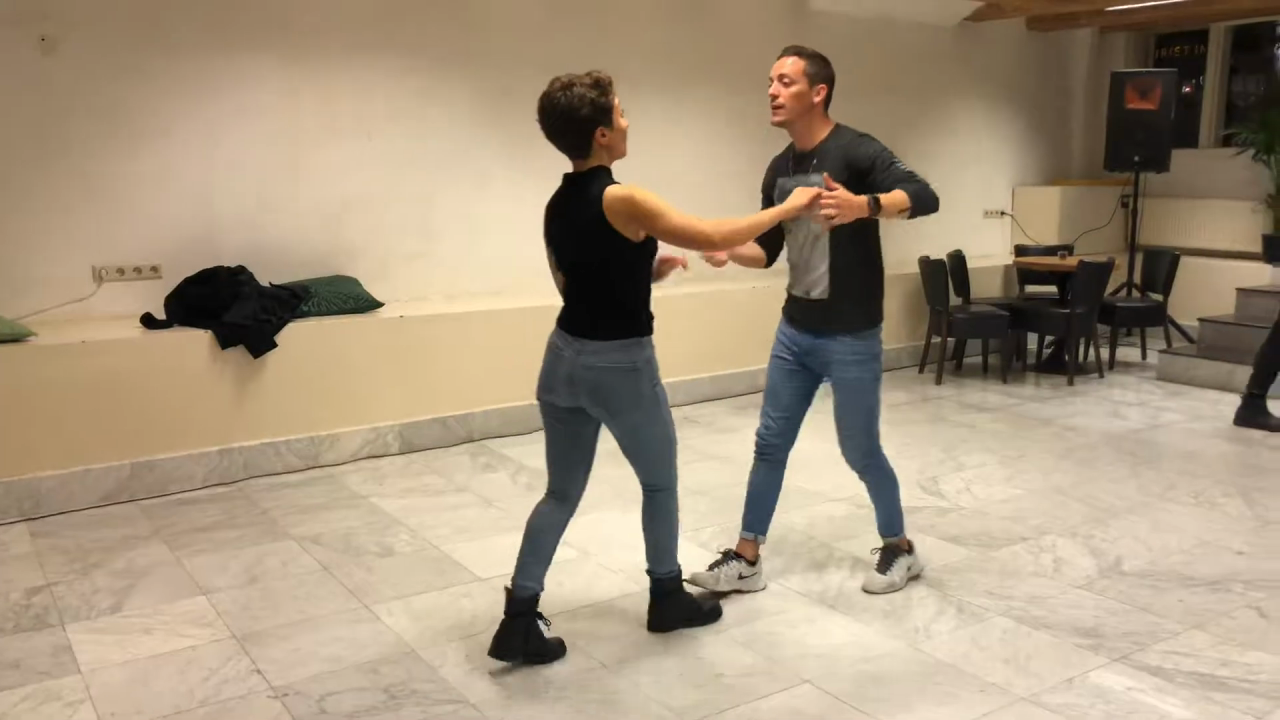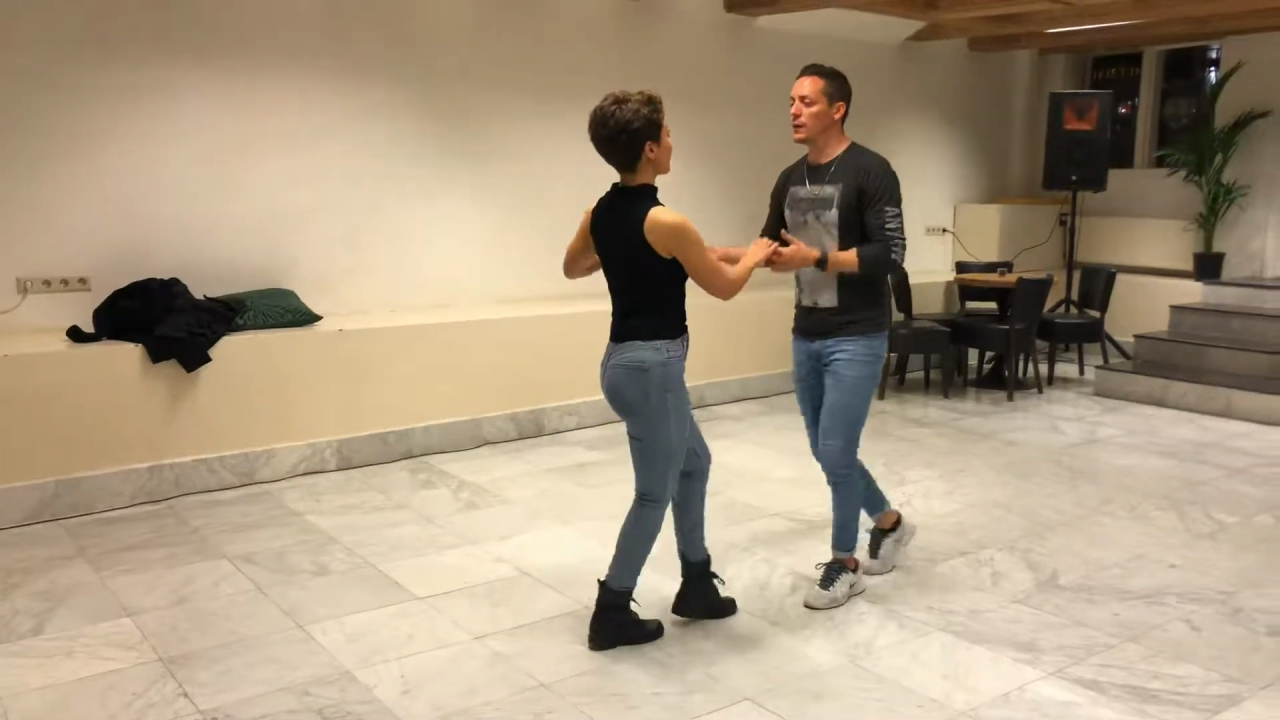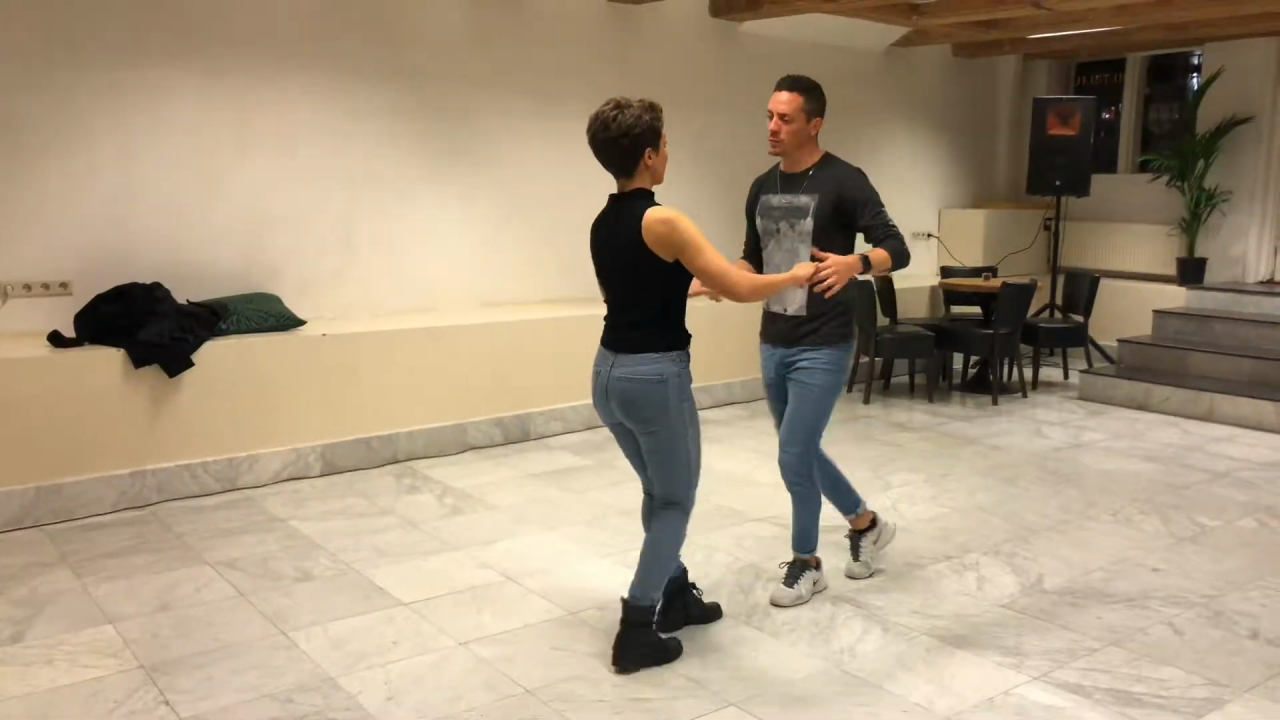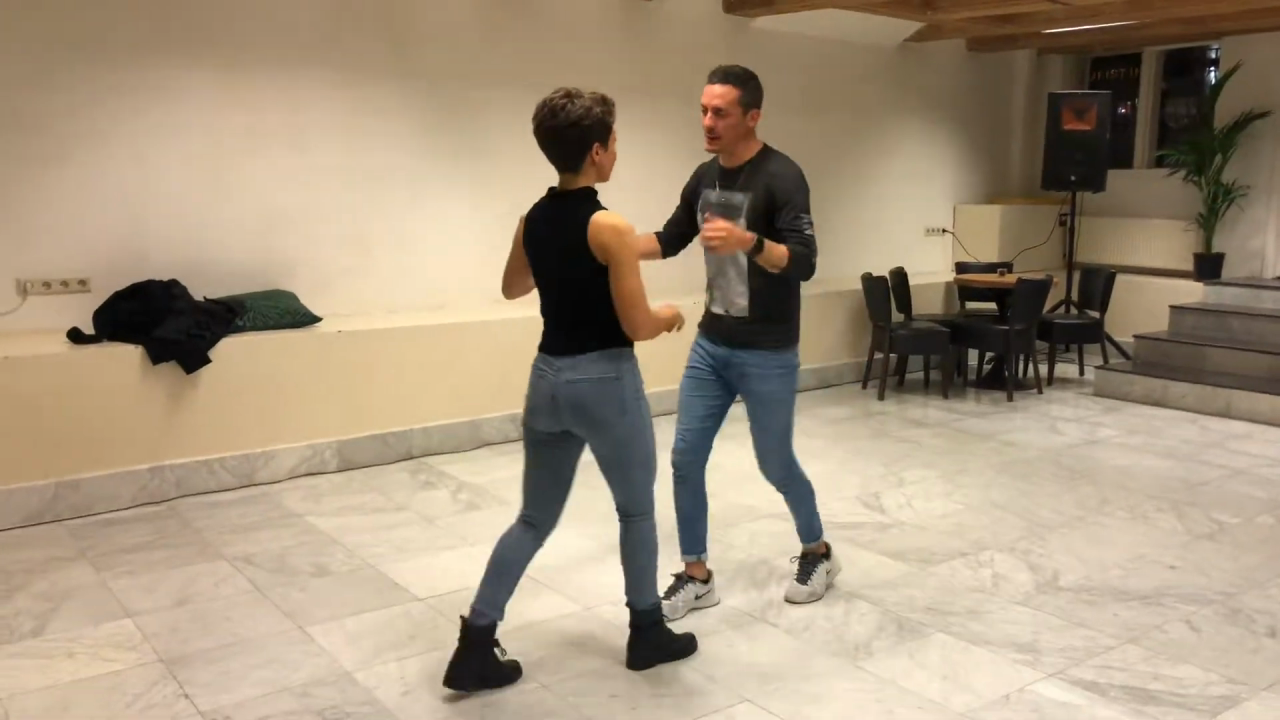
dt=0.5s
person 1, frame 1
left shoulder: (558, 207)
right shoulder: (620, 200)
right elbow: (718, 238)
left wrist: (643, 267)
right wrist: (791, 206)
left hip: (564, 358)
right hip: (620, 365)
left knee: (563, 490)
right knee: (659, 483)
left ankle: (520, 620)
right ankle: (667, 598)
person 1, frame 2
left shoulder: (601, 213)
right shoulder: (664, 222)
left elbow: (573, 267)
right elbow: (725, 286)
right wrist: (758, 252)
left hip: (626, 360)
right hip: (651, 366)
left knee: (692, 466)
right knee: (655, 493)
left ankle: (697, 588)
right ankle: (611, 615)
person 1, frame 3
left shoulder: (602, 224)
right shoulder: (663, 222)
right elbow: (739, 288)
left wrist: (679, 282)
right wrist: (793, 276)
left hip: (608, 372)
right hip: (654, 376)
left knee: (659, 490)
right knee: (676, 503)
left ankle: (677, 595)
right ankle: (637, 631)
person 1, frame 4
left shoulder: (532, 221)
right shoulder: (610, 227)
left elbow: (512, 288)
right elbow: (636, 326)
right wrist: (669, 315)
left hip: (547, 378)
right hip: (603, 381)
left knee: (536, 515)
right knee: (636, 509)
left ankle: (474, 647)
right ankle: (648, 633)
person 2, frame 1
left shoulder: (857, 150)
right shoulder: (779, 169)
left elbow: (925, 199)
left wrist: (863, 205)
right wrist: (732, 251)
left hip: (852, 336)
right hip: (796, 330)
left knee: (859, 451)
right knee: (770, 442)
left ankle: (899, 549)
right ankle: (746, 558)
person 2, frame 2
left shoulder: (870, 171)
right shoulder: (789, 180)
left elbow: (889, 255)
right elbow: (777, 250)
left wrist: (816, 258)
left hip: (858, 338)
right hip: (807, 337)
left knee: (837, 454)
right knee: (826, 453)
left ankle: (844, 562)
right ankle: (889, 521)
person 2, frame 3
left shoulder: (846, 182)
right shoulder: (763, 187)
left elbow: (898, 252)
left wrist: (854, 262)
left hip: (823, 349)
right hip: (773, 345)
left knee: (793, 458)
right knee: (800, 453)
left ankle: (807, 562)
right ankle: (867, 523)
person 2, frame 4
left shoulder: (781, 176)
right shoulder: (704, 177)
left elbow: (804, 264)
right elbow: (671, 239)
left wrist: (748, 242)
left hip: (767, 352)
right hip: (710, 345)
left knee: (776, 465)
right knee: (685, 459)
left ankle: (817, 554)
right ankle: (696, 575)
